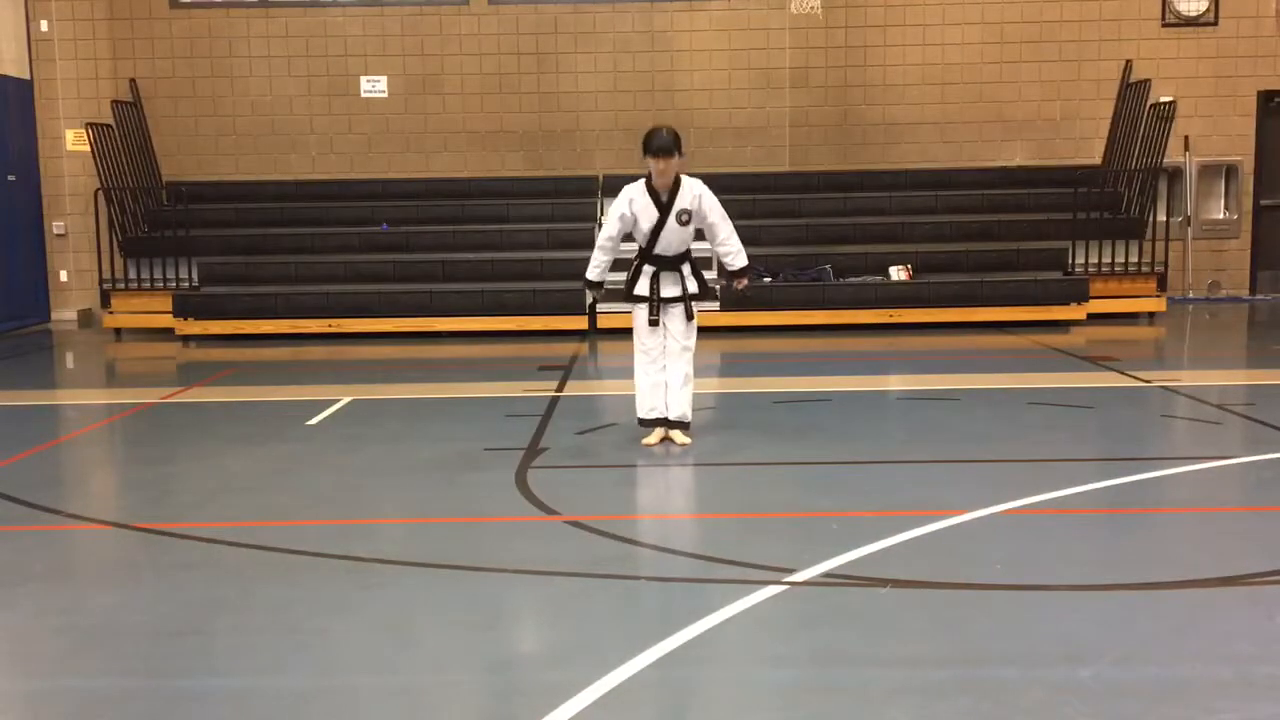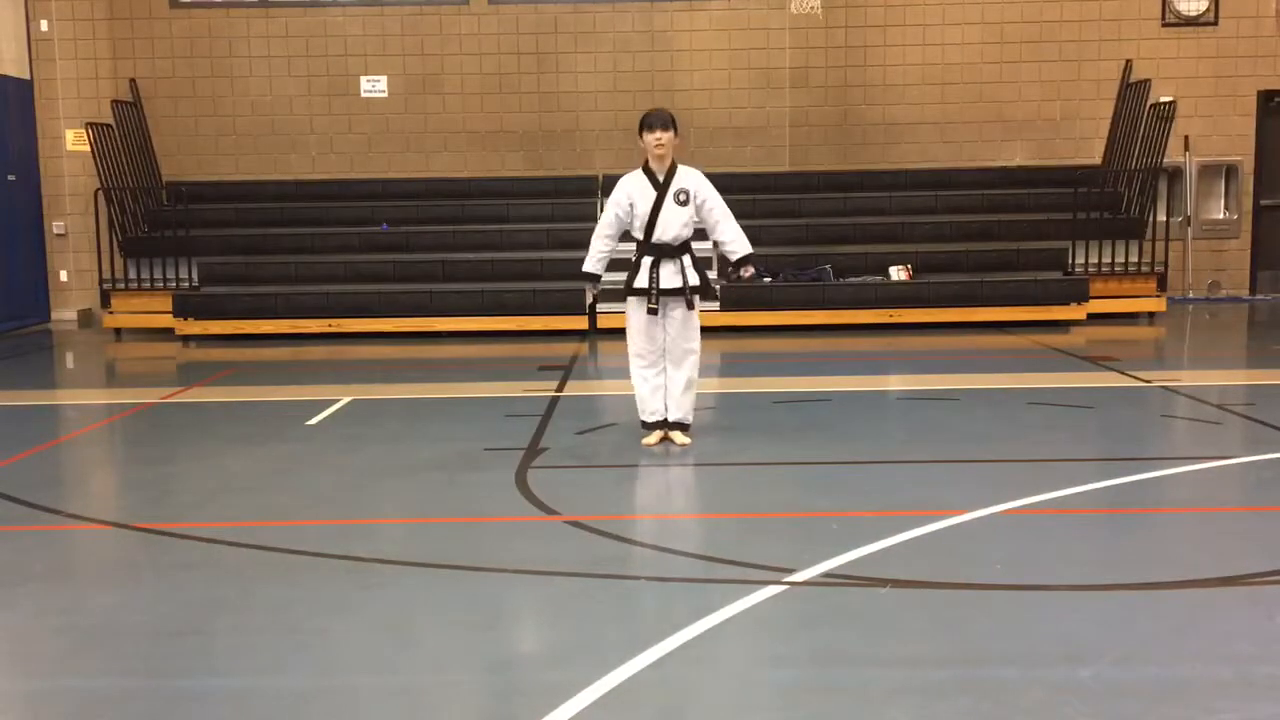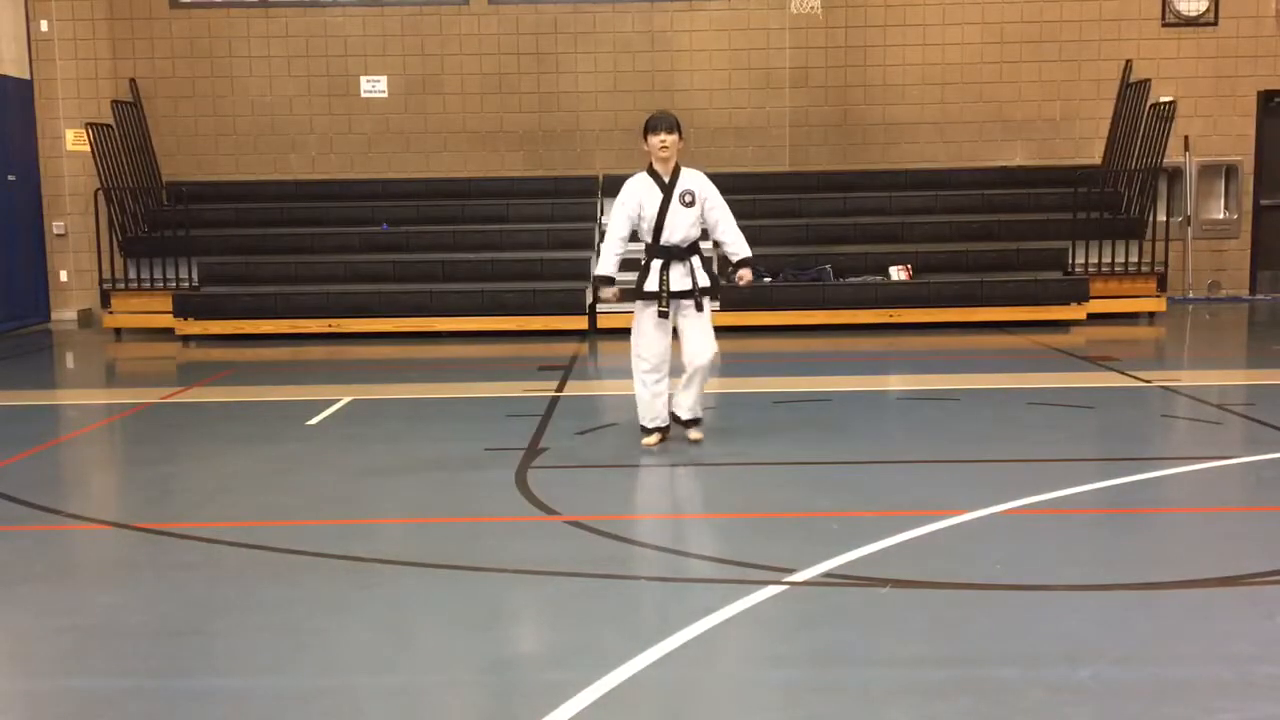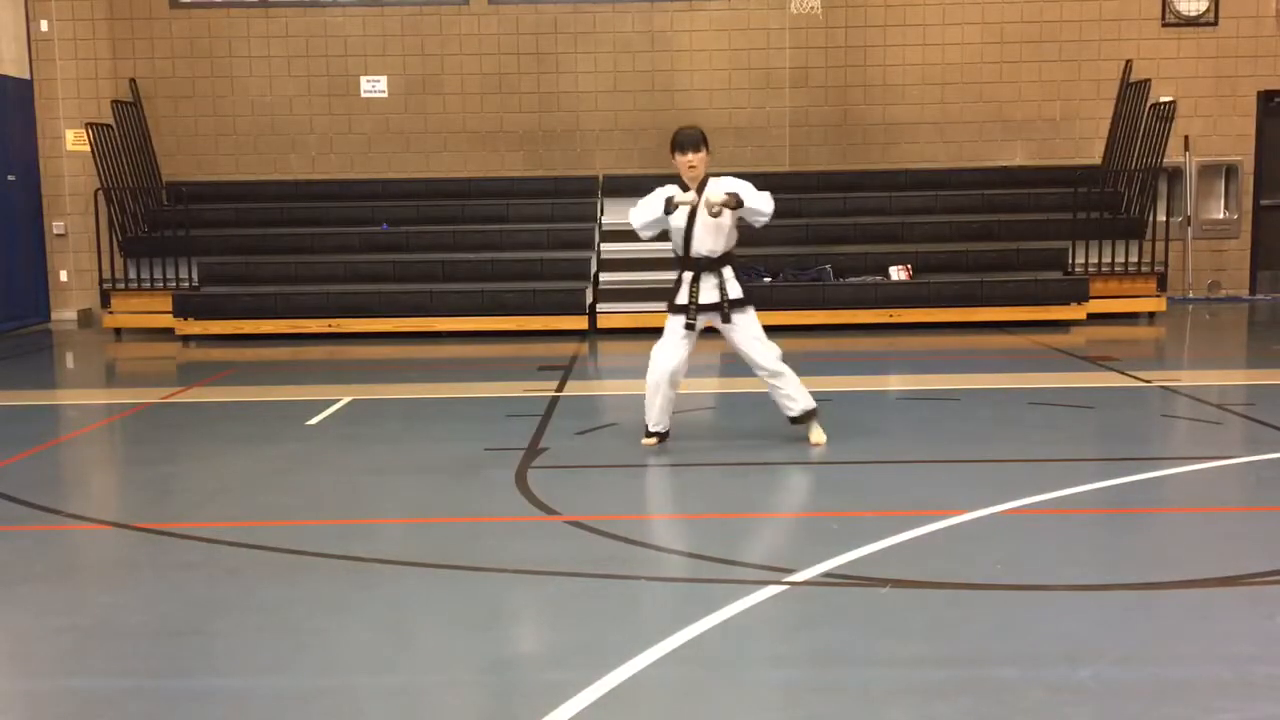
dt=0.3s
person 1, frame 1
left shoulder: (696, 191)
right shoulder: (631, 195)
left elbow: (721, 231)
right elbow: (609, 237)
left wrist: (738, 268)
right wrist: (595, 278)
left hip: (682, 278)
right hip: (646, 279)
left knee: (680, 352)
right knee: (648, 353)
left ankle: (677, 421)
right ankle: (656, 421)
person 1, frame 2
left shoulder: (693, 179)
right shoulder: (629, 184)
left elbow: (720, 220)
right elbow: (607, 230)
left wrist: (742, 256)
right wrist: (592, 272)
left hip: (682, 272)
right hip: (645, 273)
left knee: (683, 352)
right knee: (645, 353)
left ankle: (678, 422)
right ankle: (655, 422)
person 1, frame 3
left shoulder: (697, 181)
right shoulder: (635, 186)
left elbow: (722, 222)
right elbow: (617, 232)
left wrist: (742, 260)
right wrist: (606, 277)
left hip: (691, 274)
right hip: (654, 275)
left knee: (701, 353)
right knee: (649, 357)
left ankle: (687, 416)
right ankle: (655, 425)
person 1, frame 4
left shoulder: (727, 185)
right shoulder: (668, 194)
left elbow: (765, 206)
right elbow: (638, 219)
left wrist: (732, 201)
right wrist: (671, 203)
left hip: (726, 285)
right hip: (689, 288)
left knee: (763, 355)
right knee: (665, 363)
left ankle: (806, 415)
right ankle: (655, 427)
